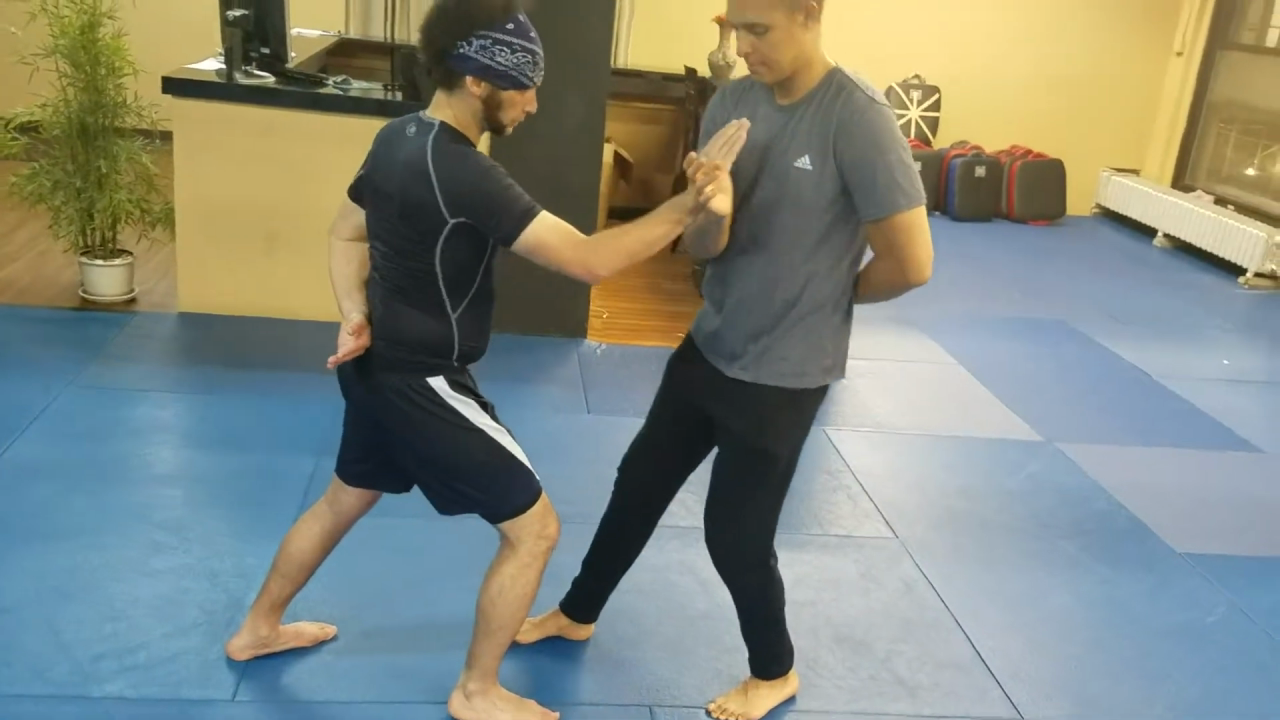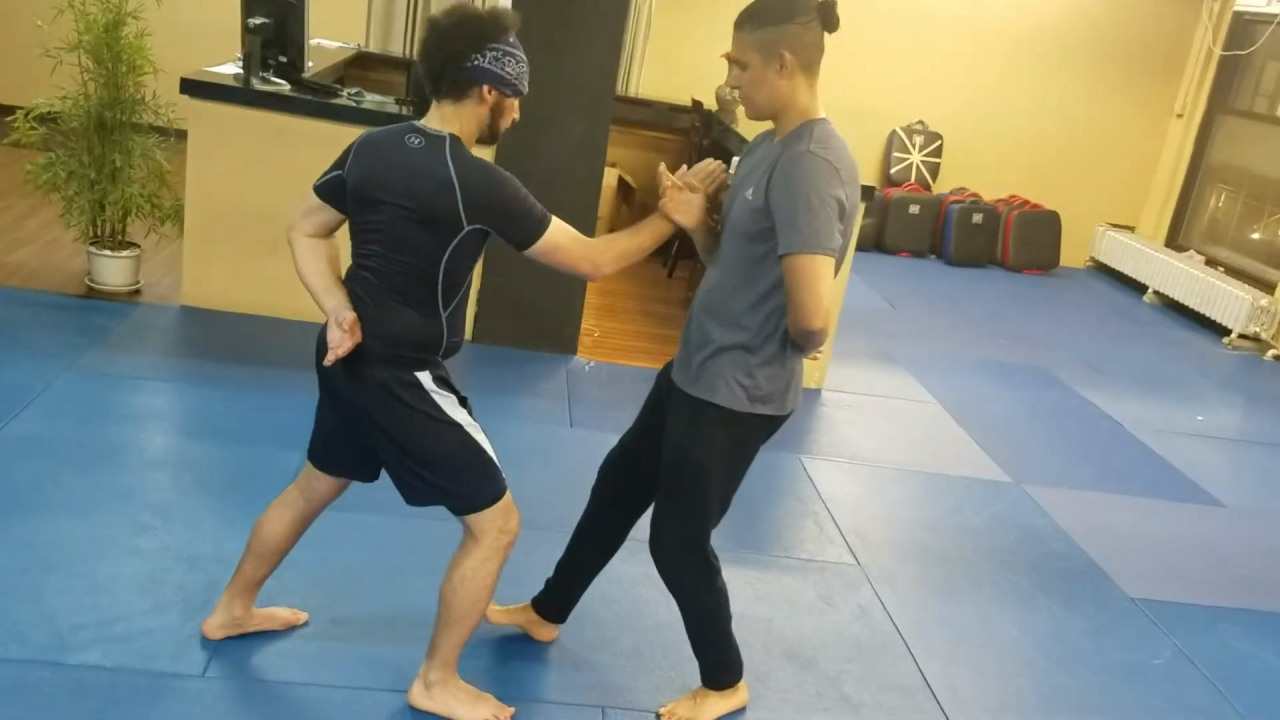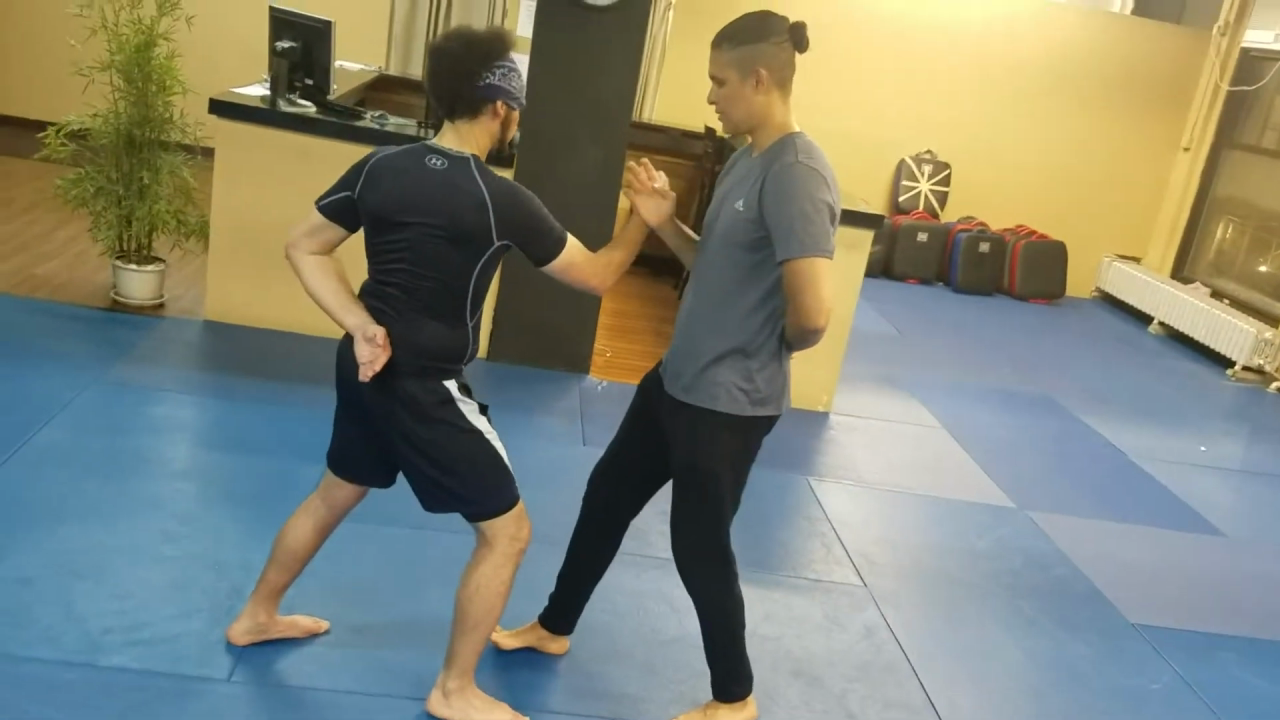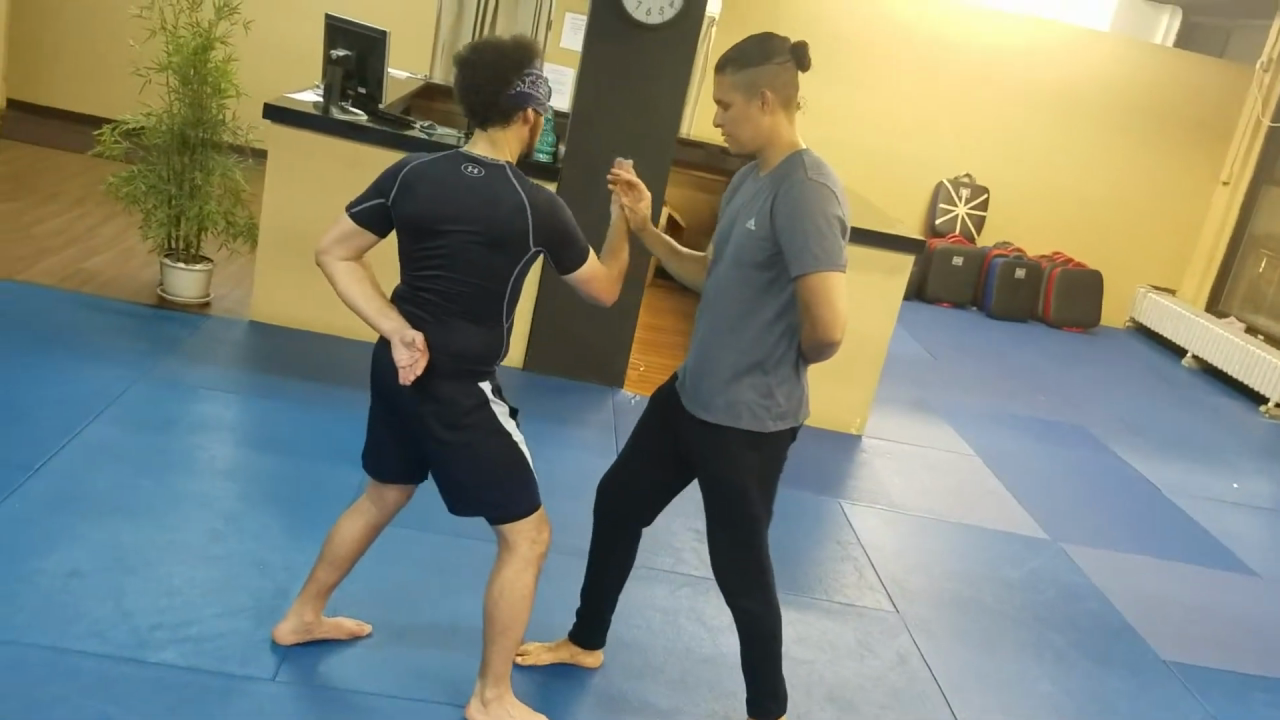
dt=0.7s
person 1, frame 1
left shoulder: (858, 120)
right shoulder: (731, 103)
left elbow: (911, 264)
right elbow: (704, 247)
left wrist: (826, 293)
right wrist: (710, 214)
left hip: (782, 372)
right hip: (708, 347)
left knee: (735, 534)
right knee: (640, 481)
right ankle: (577, 613)
person 1, frame 2
left shoulder: (812, 164)
right shoulder: (765, 146)
left elbow: (811, 315)
left wrist: (788, 348)
right wrist: (692, 222)
left hip: (737, 393)
right hip: (695, 370)
left knee: (677, 538)
right knee: (616, 488)
right ankle: (546, 612)
person 1, frame 3
left shoulder: (796, 174)
right shoulder: (744, 160)
left elbow: (812, 314)
left wrist: (767, 349)
right wrist: (665, 224)
left hip: (729, 401)
right hip: (678, 379)
left knee: (699, 547)
right knee: (607, 495)
right ankle: (553, 627)
person 1, frame 4
left shoulder: (807, 191)
right shoulder: (747, 178)
left elbow: (828, 328)
left wrist: (781, 360)
right wrist: (645, 229)
left hip: (749, 418)
right hip: (692, 393)
left knee: (740, 567)
right knee: (617, 502)
right ankle: (586, 641)
person 2, frame 1
left shoulder: (396, 139)
right shoulder: (464, 175)
left elbow: (347, 235)
right elbow: (590, 260)
left wrist: (355, 317)
right wrist: (691, 201)
left hip: (378, 367)
right hip: (424, 385)
left knee: (344, 499)
right knee: (534, 528)
left ankle: (257, 628)
person 2, frame 2
left shoulder: (371, 147)
right shoulder: (477, 184)
left elbow: (305, 232)
right elbow: (590, 261)
left wrist: (340, 311)
right wrist: (670, 217)
left hip: (349, 357)
right hip: (403, 377)
left knee: (314, 485)
right knee: (494, 523)
left ankle: (232, 609)
person 2, frame 3
left shoulder: (378, 168)
right shoulder: (502, 201)
left elbow: (304, 248)
right elbow: (595, 276)
left wrist: (361, 327)
right wrist: (643, 221)
left hip: (366, 368)
right hip: (425, 386)
left knee: (335, 493)
right knee: (506, 532)
left ankle: (256, 616)
person 2, frame 4
left shoulder: (410, 174)
right shoulder: (536, 207)
left elbow: (333, 253)
right elbow: (606, 290)
left wrist: (397, 330)
right wrist: (622, 218)
left hip: (400, 367)
right hip: (459, 387)
left knee: (383, 495)
right knee: (526, 536)
left ankle: (302, 616)
